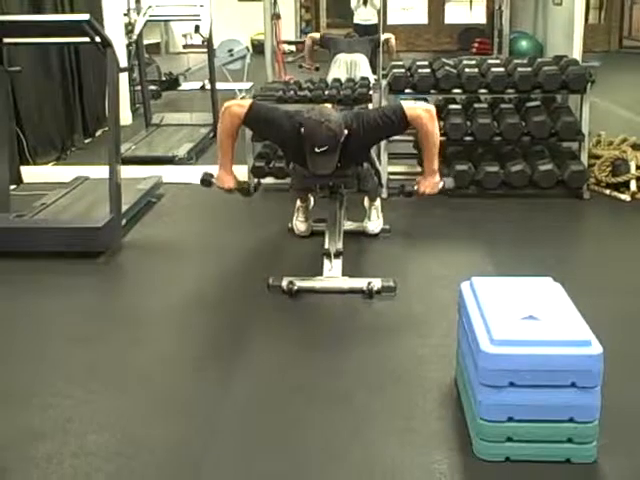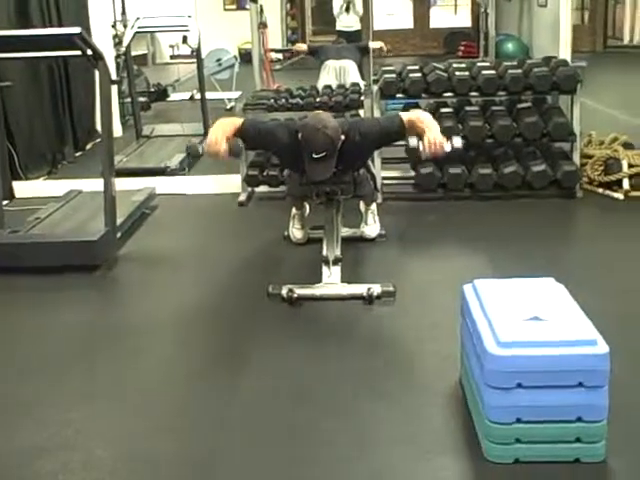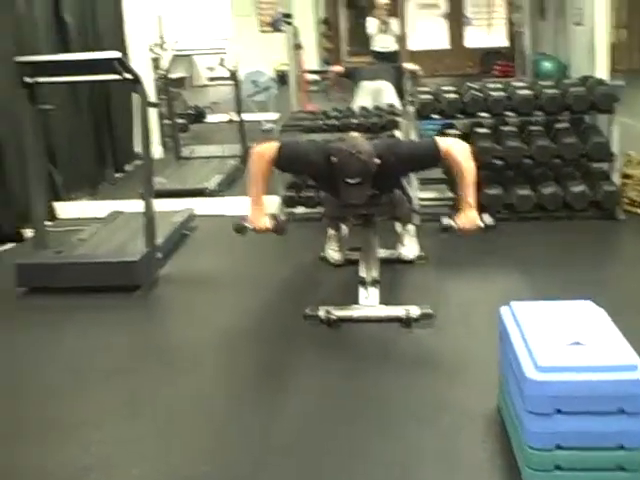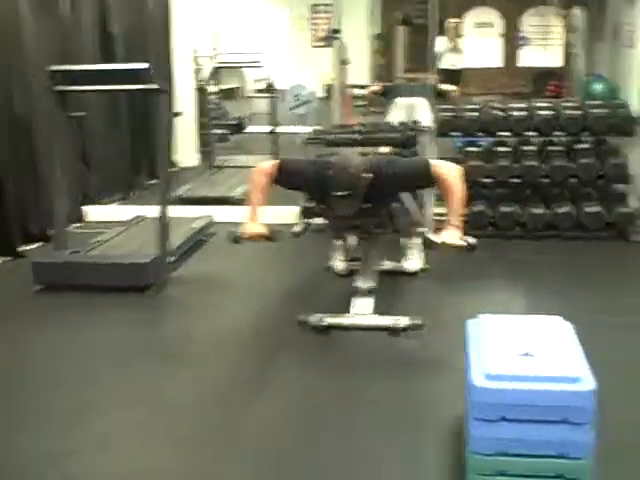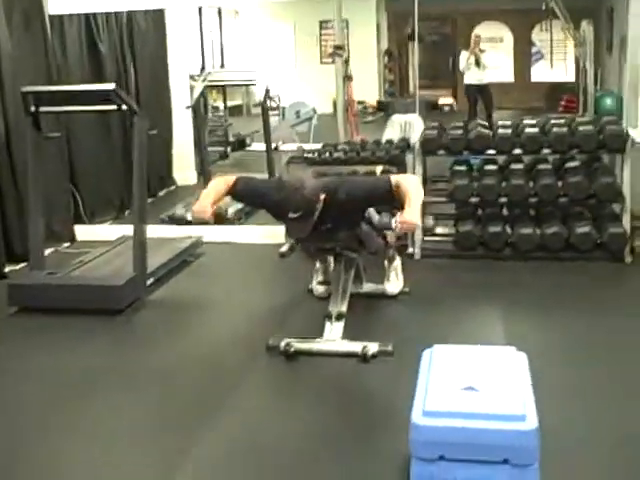
dt=1s
person 1, frame 1
left shoulder: (363, 126)
right shoulder: (288, 127)
left elbow: (424, 112)
right elbow: (231, 109)
left wrist: (431, 173)
right wrist: (225, 169)
left hip: (355, 165)
left knee: (370, 188)
right knee: (299, 188)
left ankle: (373, 203)
right ankle: (303, 204)
person 1, frame 2
left shoulder: (360, 134)
right shoulder: (284, 137)
left elbow: (415, 117)
right elbow: (229, 123)
left wrist: (432, 131)
right wrist: (216, 135)
left hip: (351, 172)
left knee: (366, 192)
right knee: (295, 194)
left ankle: (369, 208)
right ankle: (299, 211)
person 1, frame 3
left shoulder: (394, 155)
right shoulder: (320, 159)
left elbow: (457, 147)
right elbow: (261, 151)
left wrist: (468, 208)
right wrist: (257, 209)
left hip: (387, 192)
left ankle: (406, 228)
right ankle: (335, 231)
person 1, frame 4
left shoulder: (389, 172)
right shoulder: (317, 173)
left elbow: (449, 170)
right elbow: (265, 169)
left wrist: (453, 226)
right wrist: (254, 219)
left hip: (385, 205)
left ankle: (412, 241)
right ankle: (342, 243)
person 1, frame 5
left shoulder: (346, 193)
right shoulder: (277, 194)
left elbow: (408, 181)
right elbow: (225, 181)
left wrist: (412, 210)
right wrist: (205, 201)
left hip: (354, 222)
left ankle: (391, 262)
right ankle: (323, 264)
